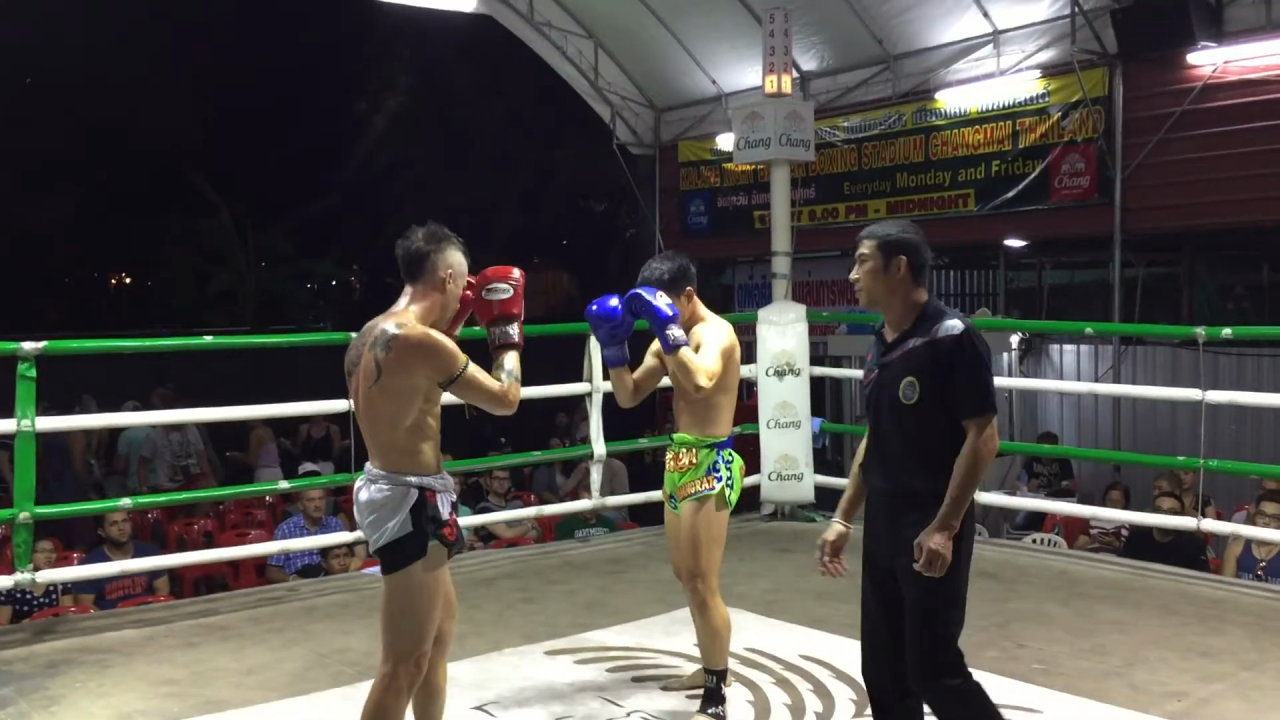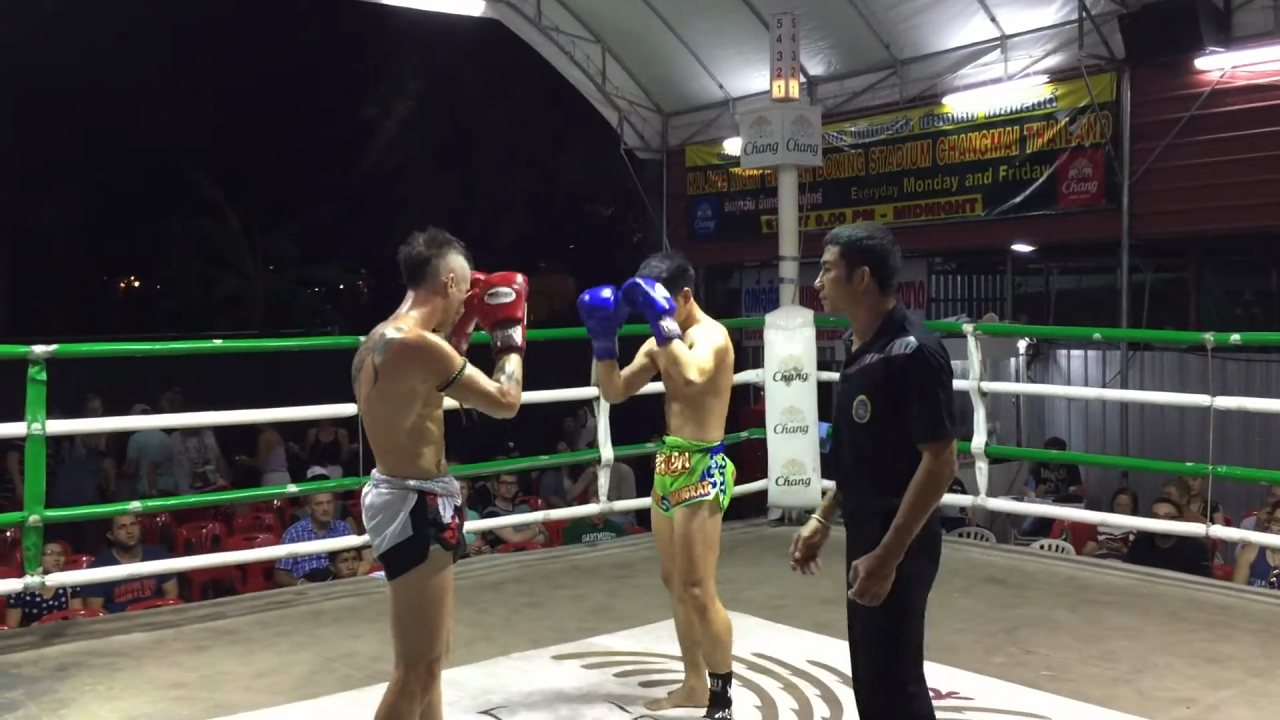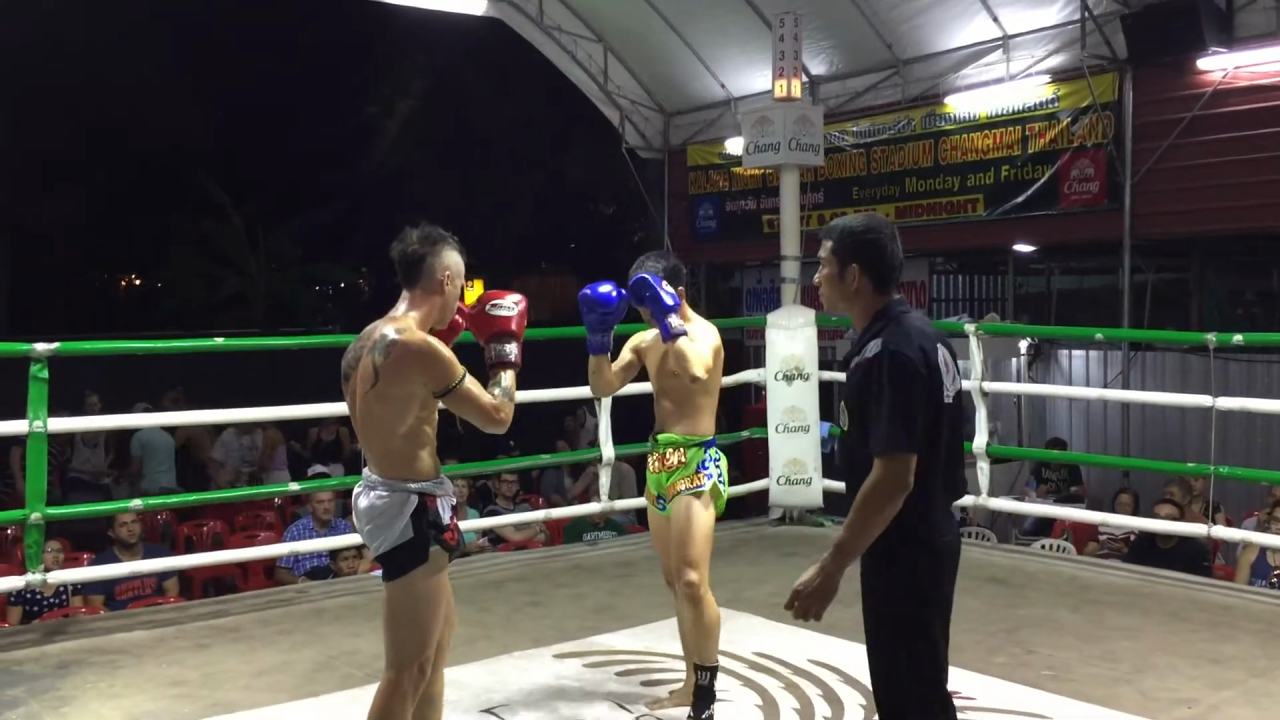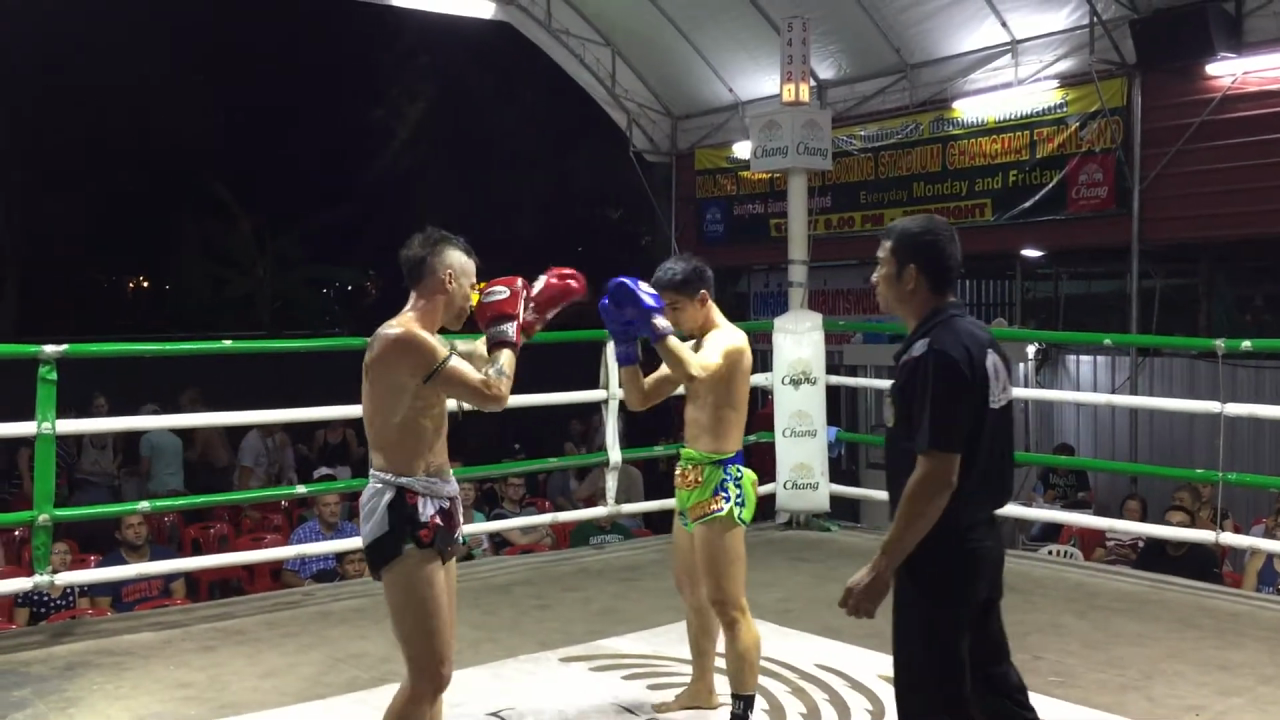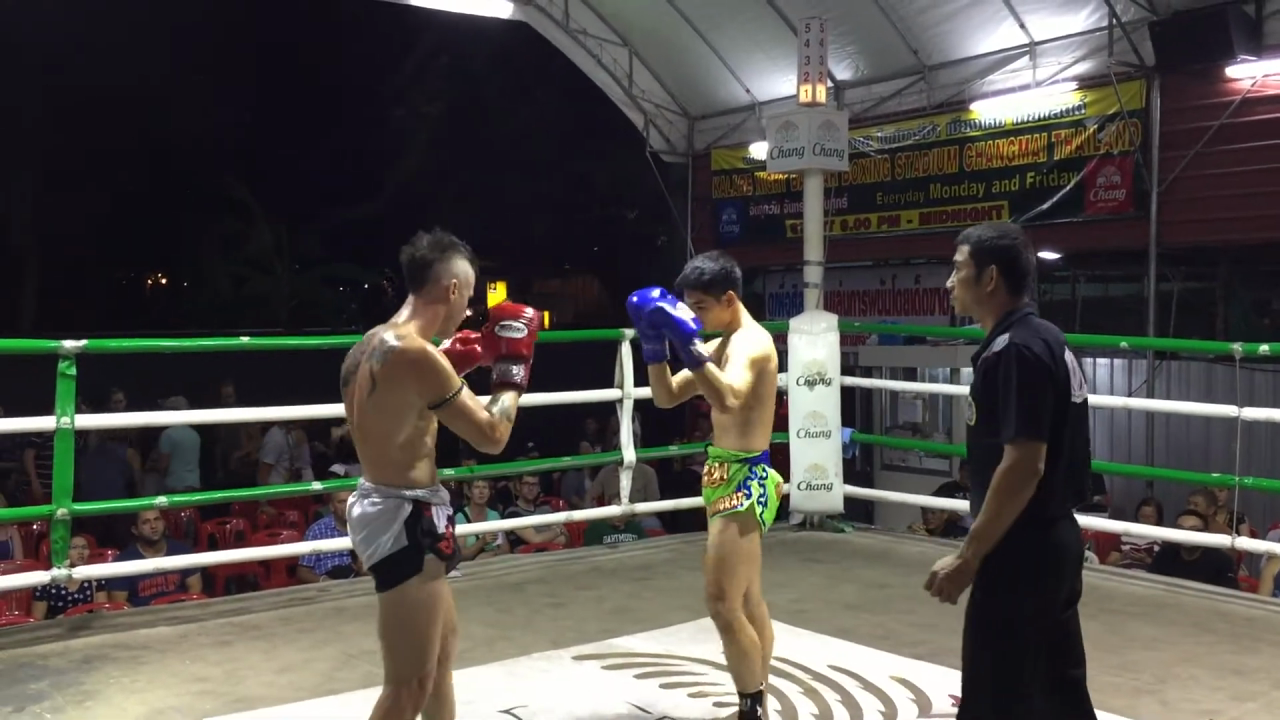
dt=0.5s
person 1, frame 1
left shoulder: (953, 338)
right shoulder: (882, 344)
left elbow: (982, 438)
left wrist: (945, 527)
right wrist: (842, 518)
left hip: (930, 533)
right hip: (882, 526)
left knee: (933, 667)
right knee: (884, 666)
person 1, frame 2
left shoulder: (912, 352)
right shoulder: (860, 347)
left elbow: (939, 462)
left wrist: (889, 555)
right wrist: (823, 517)
left hip: (897, 546)
right hip: (868, 536)
right knee: (873, 679)
person 1, frame 3
left shoulder: (889, 353)
right shoulder: (916, 334)
left elbow: (893, 477)
left wrist: (830, 567)
left hip: (904, 548)
right hip: (924, 538)
person 1, frame 4
left shoulder: (935, 353)
right shoulder: (976, 339)
left elbow: (936, 477)
left wrist: (882, 567)
left hip: (941, 554)
right hip: (977, 542)
person 1, frame 5
left shoulder: (1014, 349)
right shoulder: (1044, 340)
left elbow: (1023, 465)
left wrist: (968, 556)
left hip: (1022, 552)
right hip: (1054, 542)
person 2, frame 1
left shoulder: (372, 334)
right shoulder: (419, 340)
right elbow: (505, 399)
left wrist: (452, 322)
right wrist: (506, 325)
left hip: (388, 489)
right hip: (411, 501)
left knee: (441, 625)
right knee: (405, 662)
person 2, frame 2
left shoulder: (380, 340)
right shoulder: (416, 344)
right elbow: (505, 401)
left wrist: (462, 327)
right wrist: (508, 327)
left hip: (402, 498)
right hip: (415, 508)
left knee: (430, 653)
right knee: (418, 667)
person 2, frame 3
left shoulder: (369, 339)
right shoulder: (418, 347)
right elbow: (497, 416)
right wrist: (504, 343)
left hip: (386, 494)
right hip: (411, 507)
left knee: (438, 633)
right knee: (409, 668)
person 2, frame 4
left shoulder: (423, 341)
right shoulder: (403, 340)
left elbow: (483, 358)
right elbow: (492, 393)
left wrist: (539, 305)
right wrist: (506, 325)
left hip: (430, 509)
right hip: (406, 514)
left knee: (435, 665)
right knee: (430, 673)
person 2, frame 5
left shoulder: (371, 344)
right shoulder: (416, 355)
right elbow: (492, 436)
left wrist: (449, 367)
right wrist: (511, 364)
left hip: (385, 508)
right hip: (407, 520)
left knee: (443, 644)
person 3, frame 1
left shoulder: (717, 333)
right shoulder: (667, 341)
left elbow: (702, 381)
right elbow: (627, 396)
left wrist: (669, 326)
right wrist: (613, 346)
left hip: (710, 463)
right hip: (679, 460)
left knee: (700, 584)
right knee: (687, 575)
right ankle: (712, 667)
person 3, frame 2
left shoulder: (710, 335)
right shoulder: (656, 343)
left elbow: (693, 375)
right elbow: (614, 392)
left wrist: (664, 321)
right wrist: (602, 338)
left hip: (701, 468)
right hip: (668, 465)
left knee: (698, 591)
right knee: (675, 584)
person 3, frame 3
left shoulder: (703, 333)
right shoulder: (643, 341)
left elbow: (697, 373)
right elbow: (602, 387)
left wrist: (669, 317)
right wrist: (598, 334)
left hip: (696, 463)
right hip: (659, 462)
left knee: (692, 580)
right knee: (674, 581)
person 3, frame 4
left shoulder: (727, 341)
right shoulder: (700, 345)
left elbow: (694, 367)
right elbow: (637, 399)
left wrist: (653, 320)
right wrist: (626, 340)
left hip: (719, 482)
right hip: (690, 477)
left knee: (728, 606)
right knee: (691, 590)
person 3, frame 5
left shoulder: (753, 344)
right shoulder: (718, 346)
left elbow: (728, 399)
right elbow: (666, 397)
left wrist: (688, 341)
right wrist: (653, 343)
left hip: (744, 478)
right hip: (723, 476)
left knee: (723, 603)
right knee: (745, 600)
